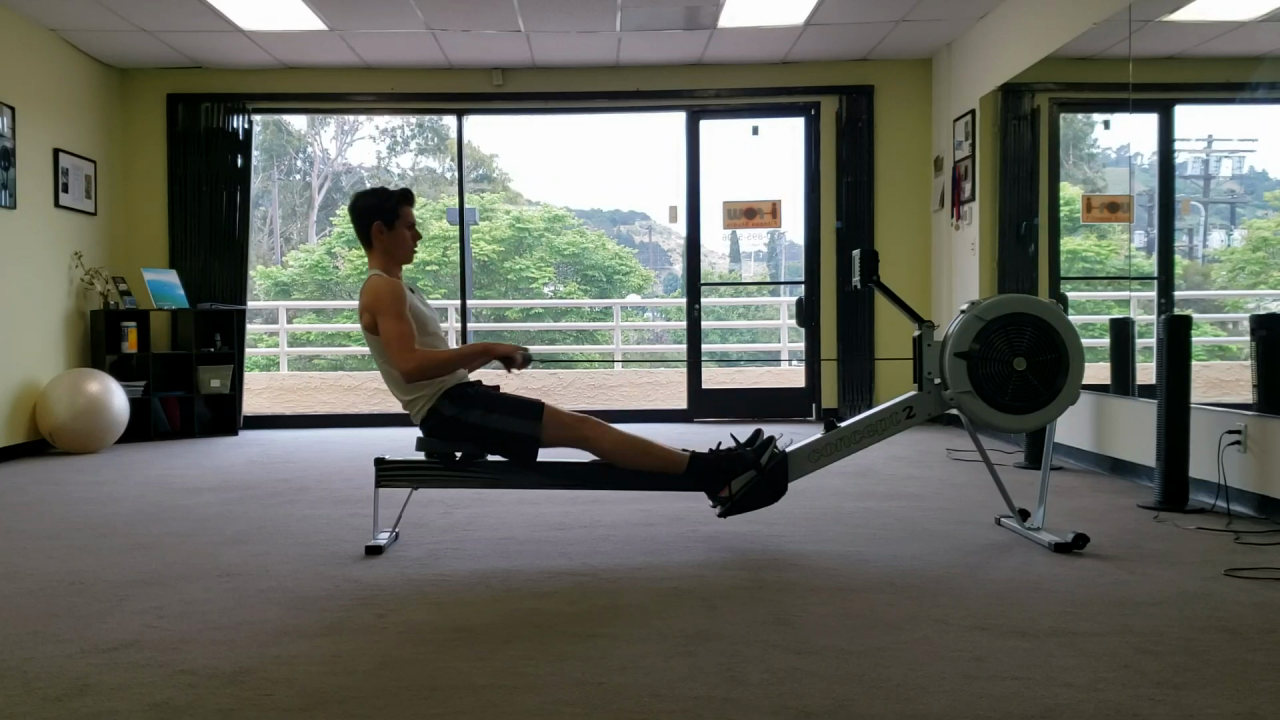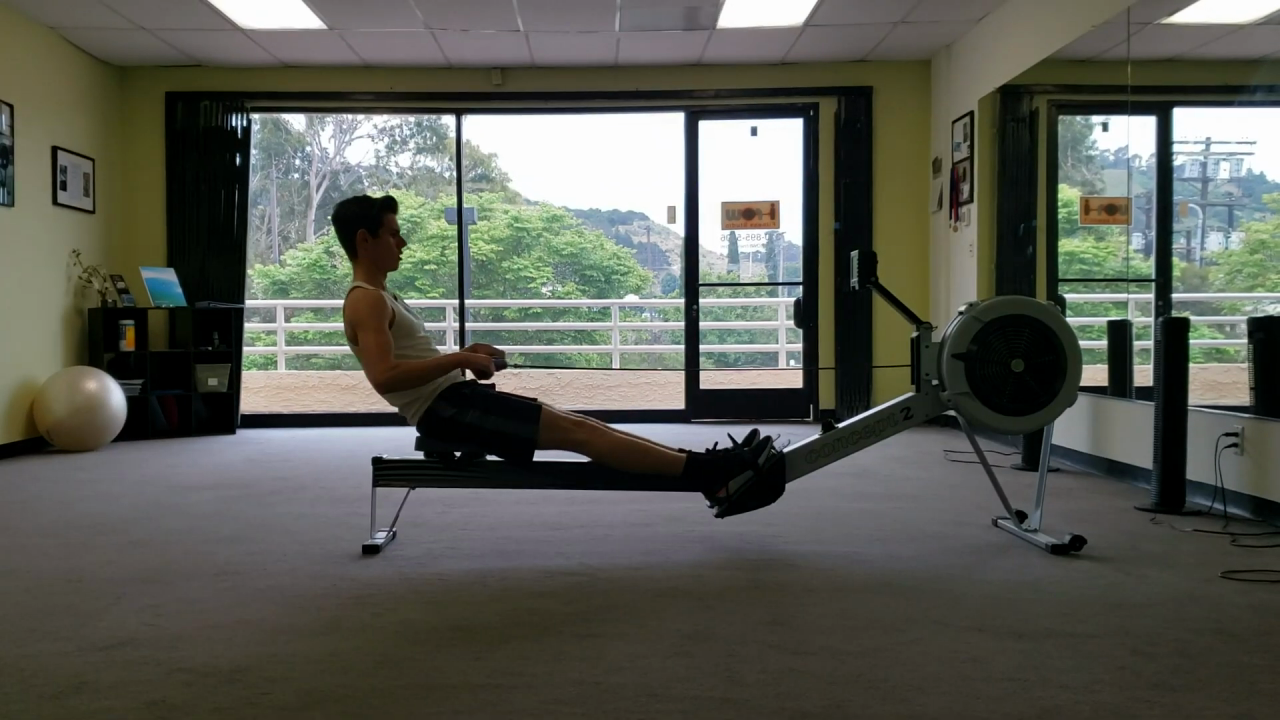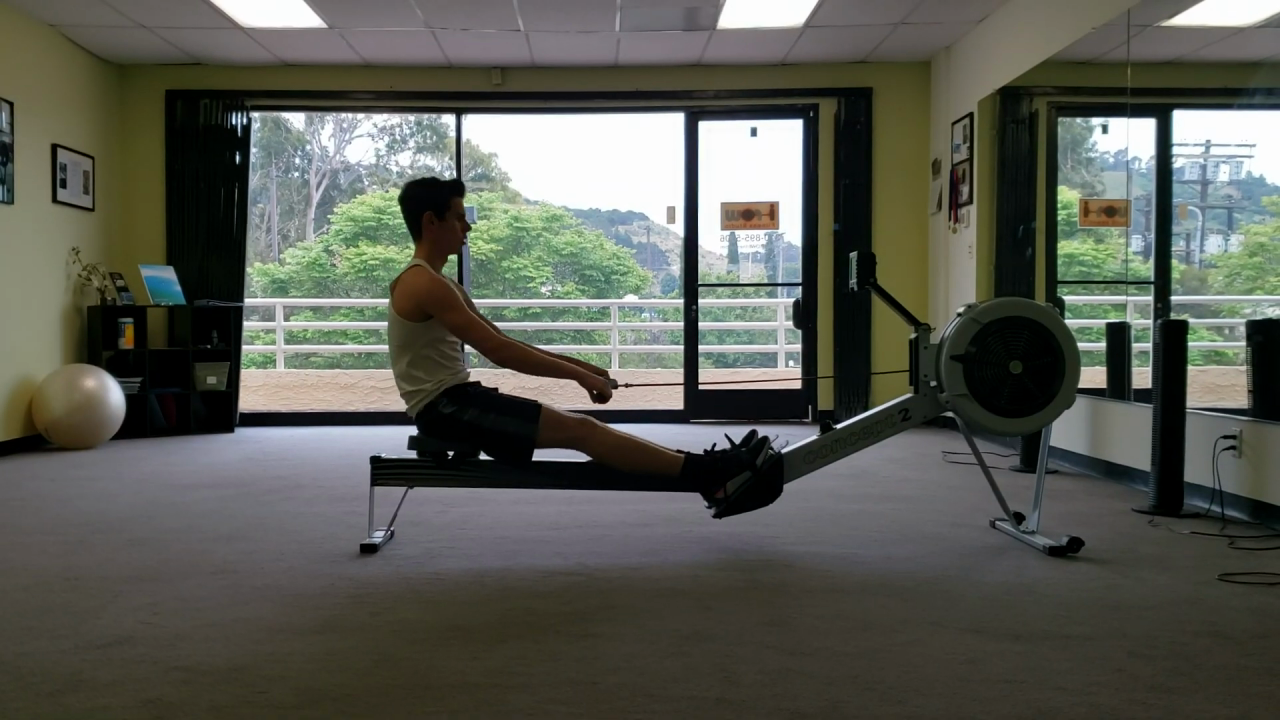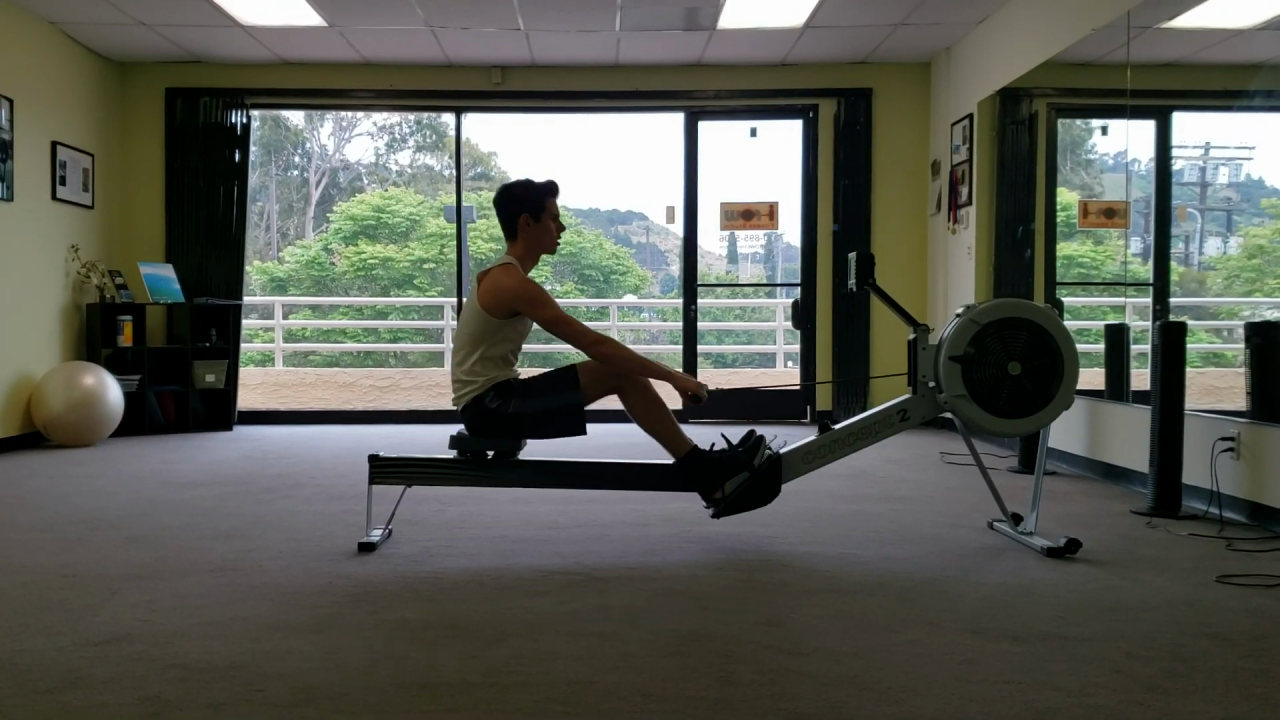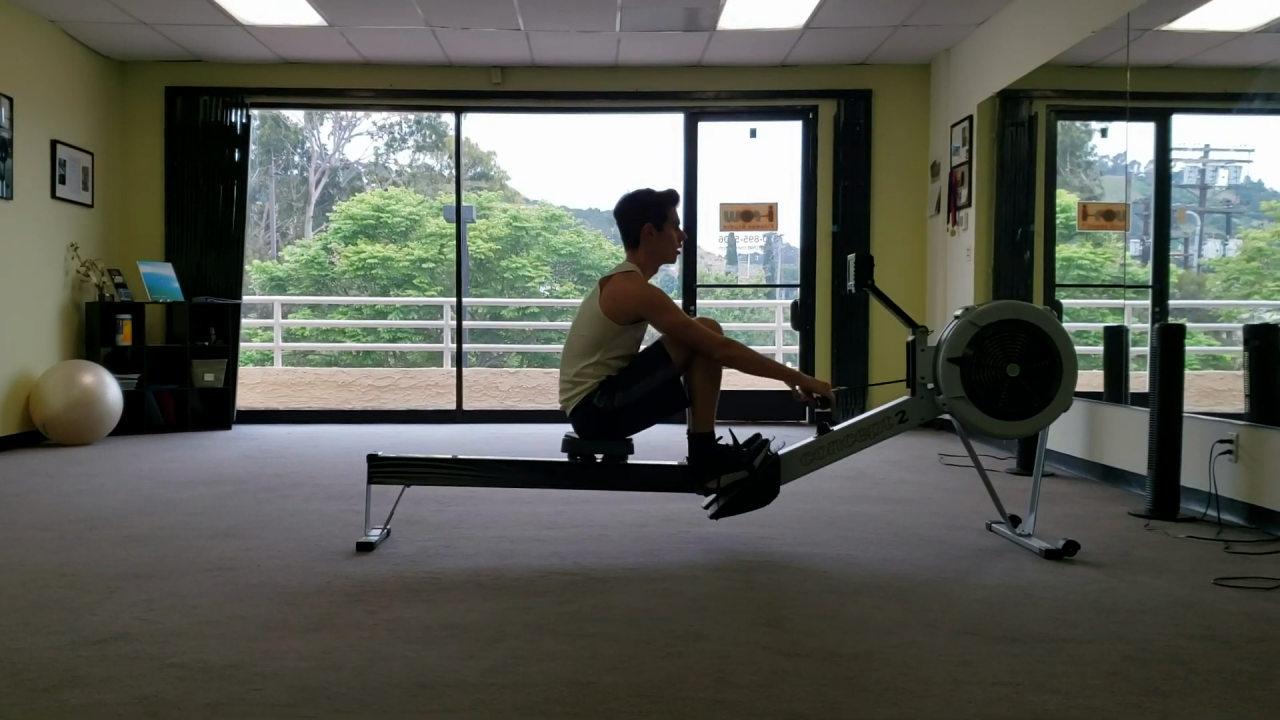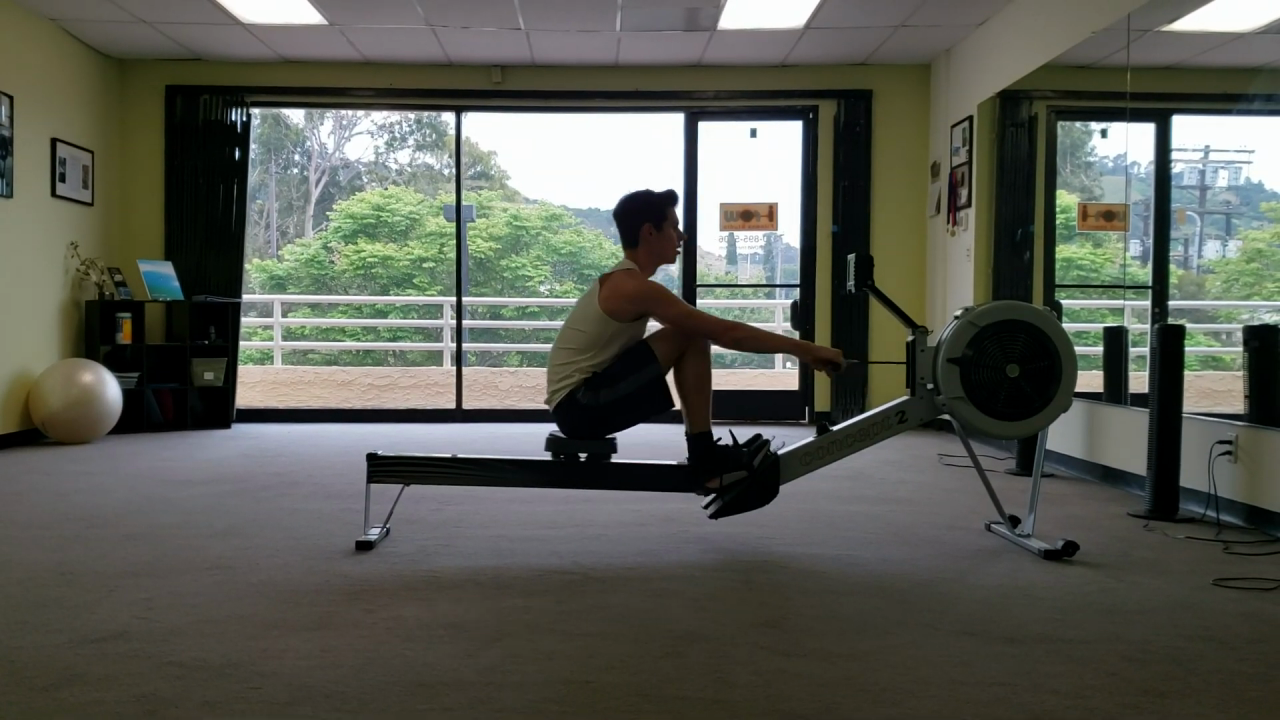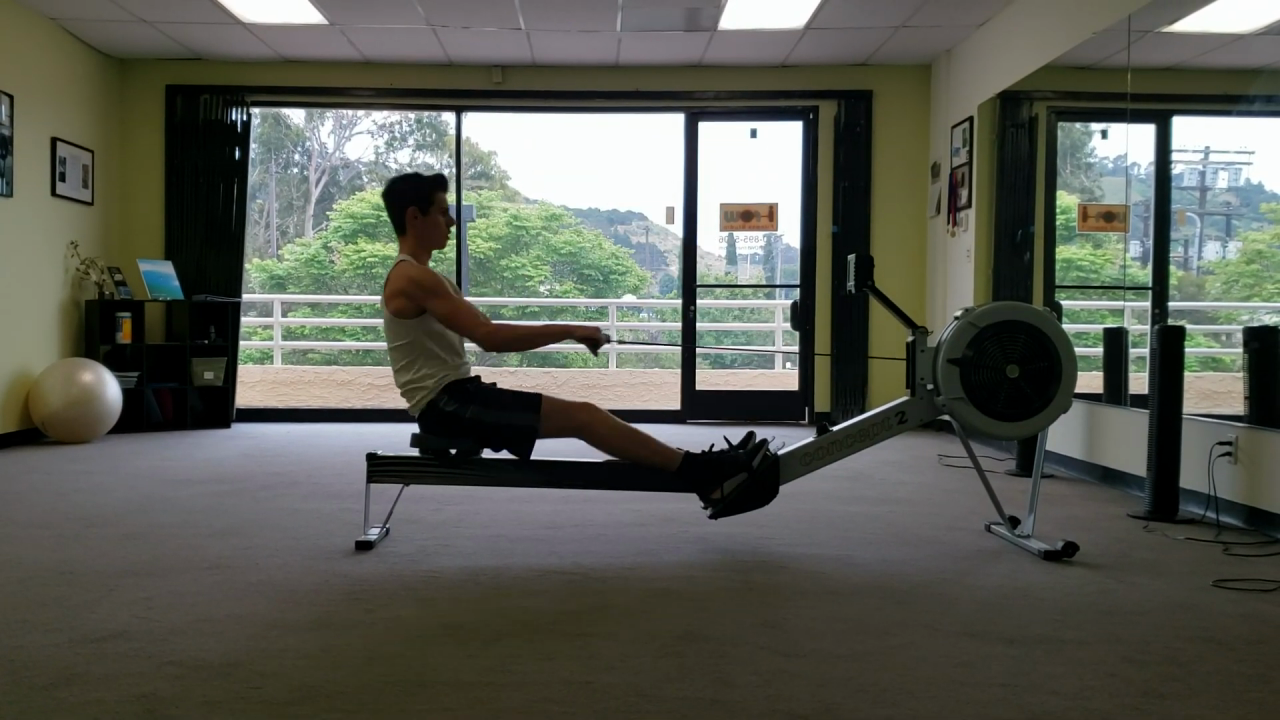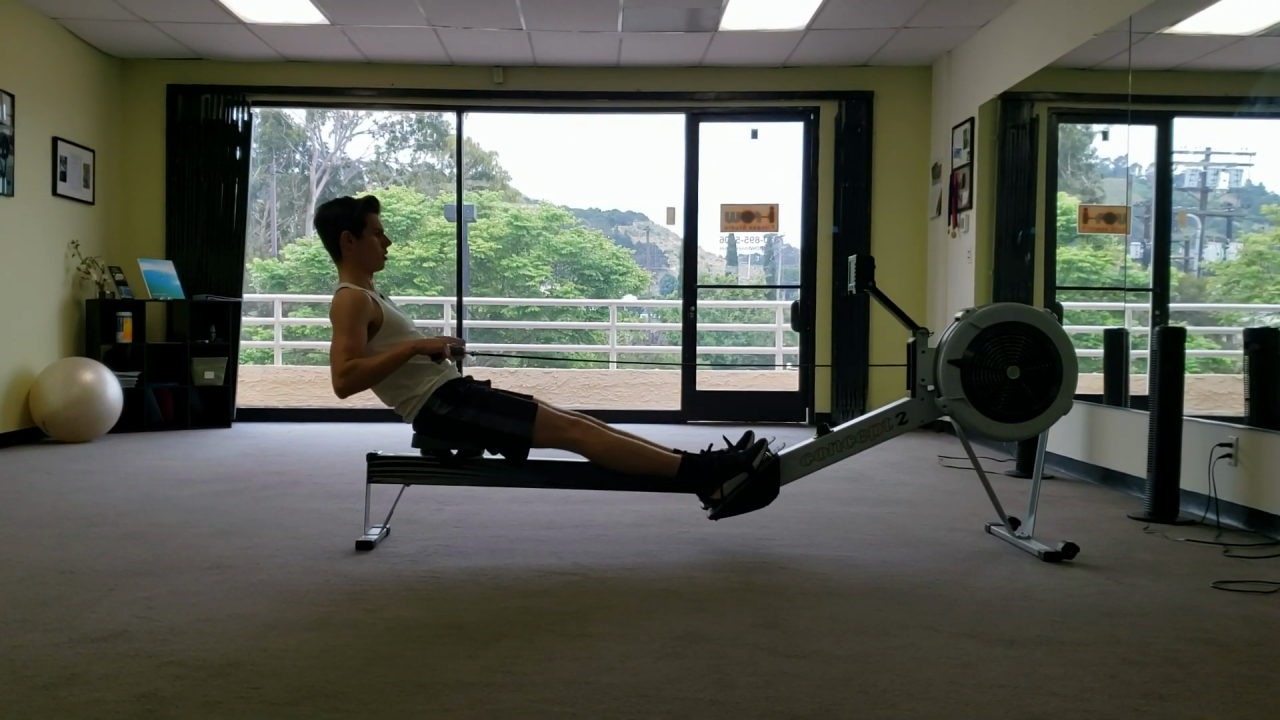
dt=0.5s
person 1, frame 1
left shoulder: (398, 288)
right shoulder: (382, 291)
right elbow: (412, 368)
left wrist: (477, 350)
right wrist: (491, 350)
left hip: (461, 399)
right hip: (448, 410)
left knee: (584, 424)
right knee: (581, 430)
left ankle: (707, 466)
right ankle: (709, 473)
person 1, frame 2
left shoulder: (382, 297)
right shoulder: (366, 301)
right elbow: (385, 378)
left wrist: (462, 356)
right wrist: (457, 358)
left hip: (458, 398)
right hip: (446, 410)
left knee: (581, 424)
right knee: (575, 431)
left ankle: (705, 466)
right ankle: (705, 472)
person 1, frame 3
left shoulder: (436, 282)
right shoulder: (422, 283)
left elbow: (500, 344)
right elbow: (500, 352)
left wrist: (578, 367)
right wrist: (580, 376)
left hip: (456, 400)
right hip: (444, 408)
left knee: (582, 425)
right knee: (578, 429)
left ankle: (703, 469)
right ankle: (706, 473)
person 1, frame 4
left shoulder: (507, 277)
right shoulder: (510, 283)
left elbow: (590, 344)
right elbow: (593, 344)
left wrist: (660, 373)
right wrist: (672, 377)
left hip: (495, 400)
right hip: (488, 406)
left knee: (629, 371)
right knee: (623, 375)
left ankle: (703, 466)
right ankle: (704, 469)
person 1, frame 5
left shoulder: (623, 282)
right shoulder: (634, 290)
right elbow: (721, 349)
right wrist: (798, 378)
left hip: (598, 404)
right hip: (596, 410)
left knee: (702, 335)
right knee: (707, 333)
left ankle: (710, 452)
right ankle: (707, 453)
person 1, frame 6
left shoulder: (623, 281)
right shoulder: (634, 287)
left elbow: (714, 332)
right elbow: (725, 333)
left wrist: (797, 350)
right wrist: (806, 348)
left hip: (584, 402)
right hip: (580, 406)
left knee: (696, 335)
right knee: (693, 337)
left ankle: (709, 460)
right ankle: (706, 456)
person 1, frame 7
left shoulder: (417, 275)
right shoulder: (413, 277)
left elbow: (481, 334)
right elbow: (492, 338)
left wrist: (550, 332)
right wrist: (567, 331)
left hip: (457, 398)
right hip: (445, 406)
left knee: (583, 414)
right knee: (581, 416)
left ankle: (700, 469)
right ankle: (705, 473)
person 1, frame 8
left shoulder: (368, 297)
right shoulder: (351, 301)
right elbow: (344, 380)
left wrist: (432, 348)
right wrist: (414, 345)
left hip: (453, 392)
right hip: (441, 406)
left knee: (577, 422)
right knee: (571, 431)
left ankle: (698, 466)
right ankle: (699, 474)
